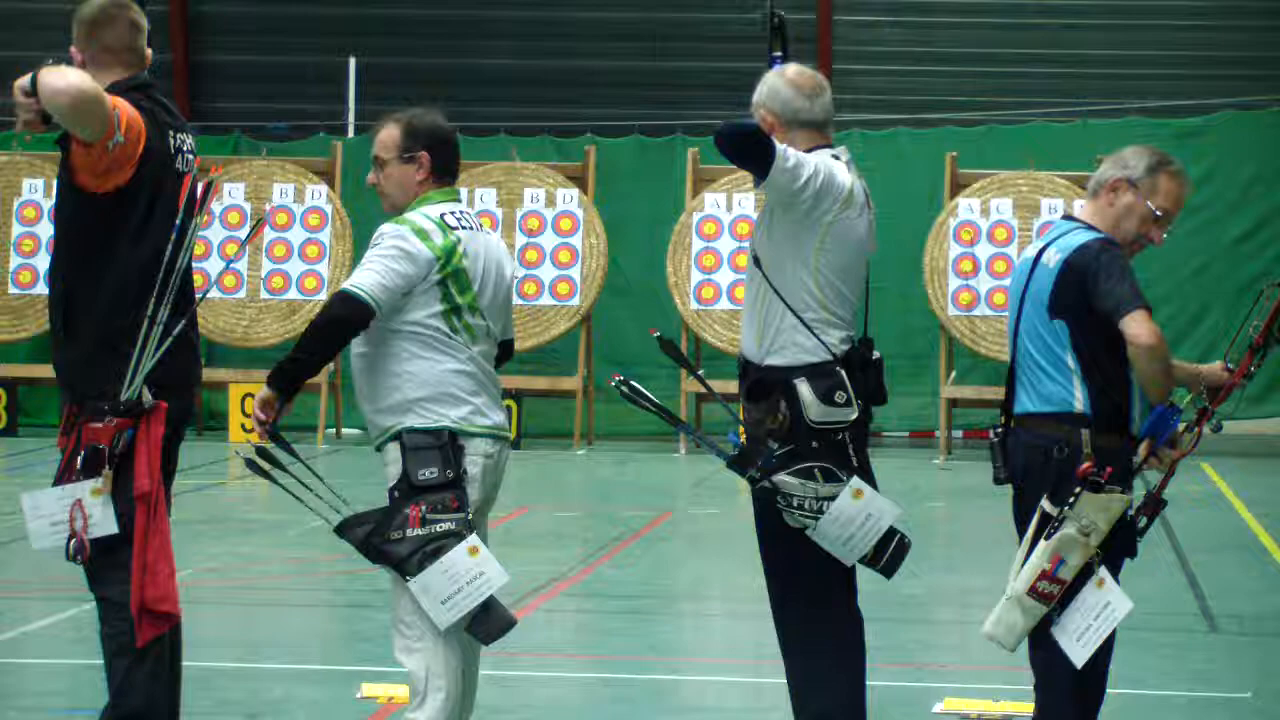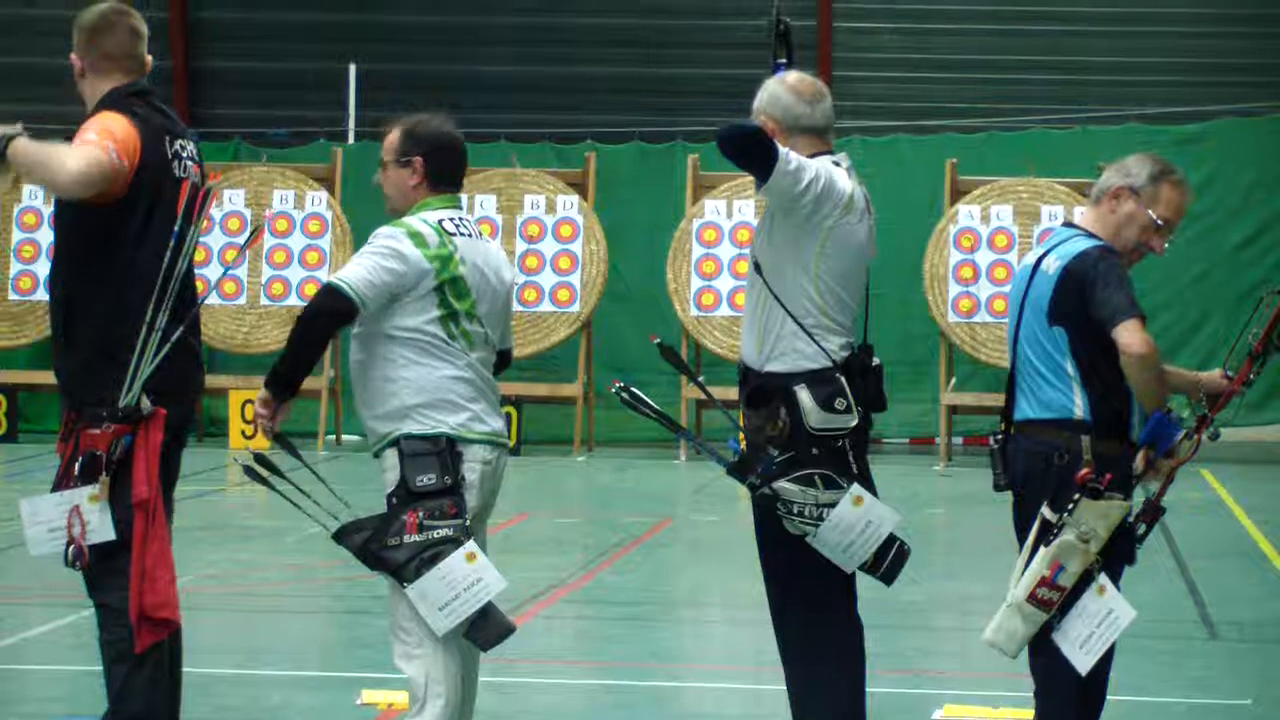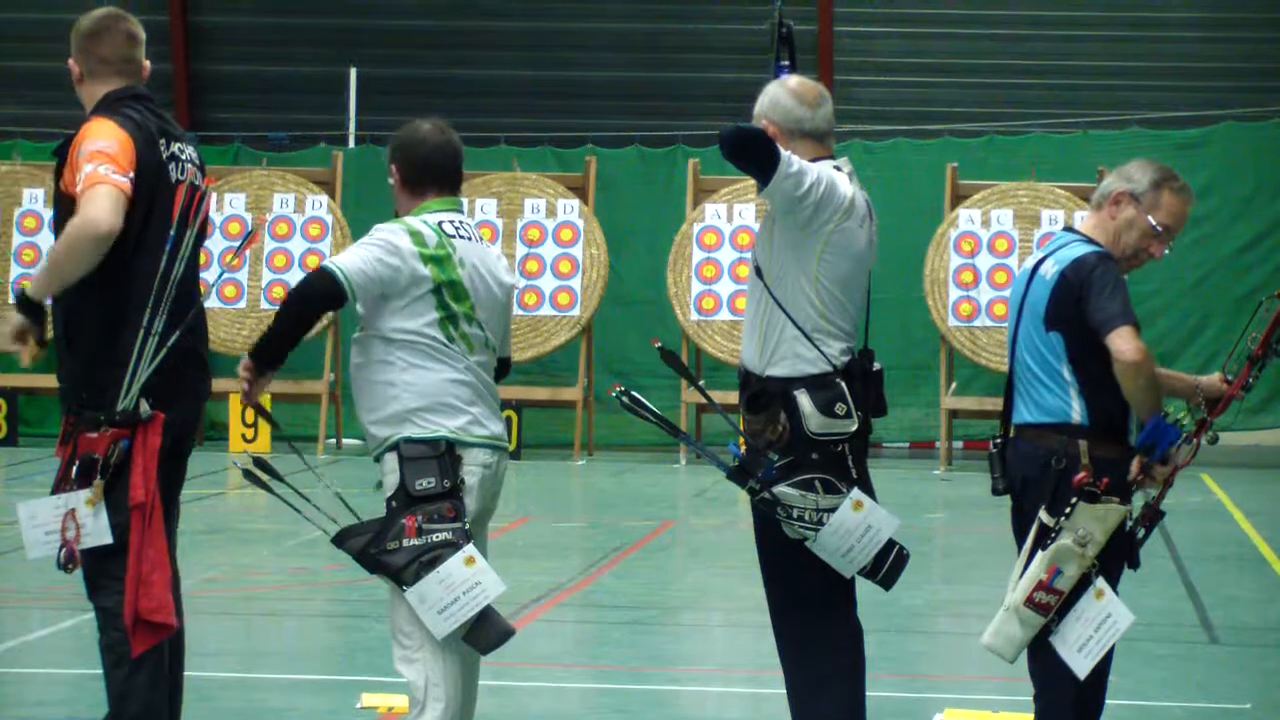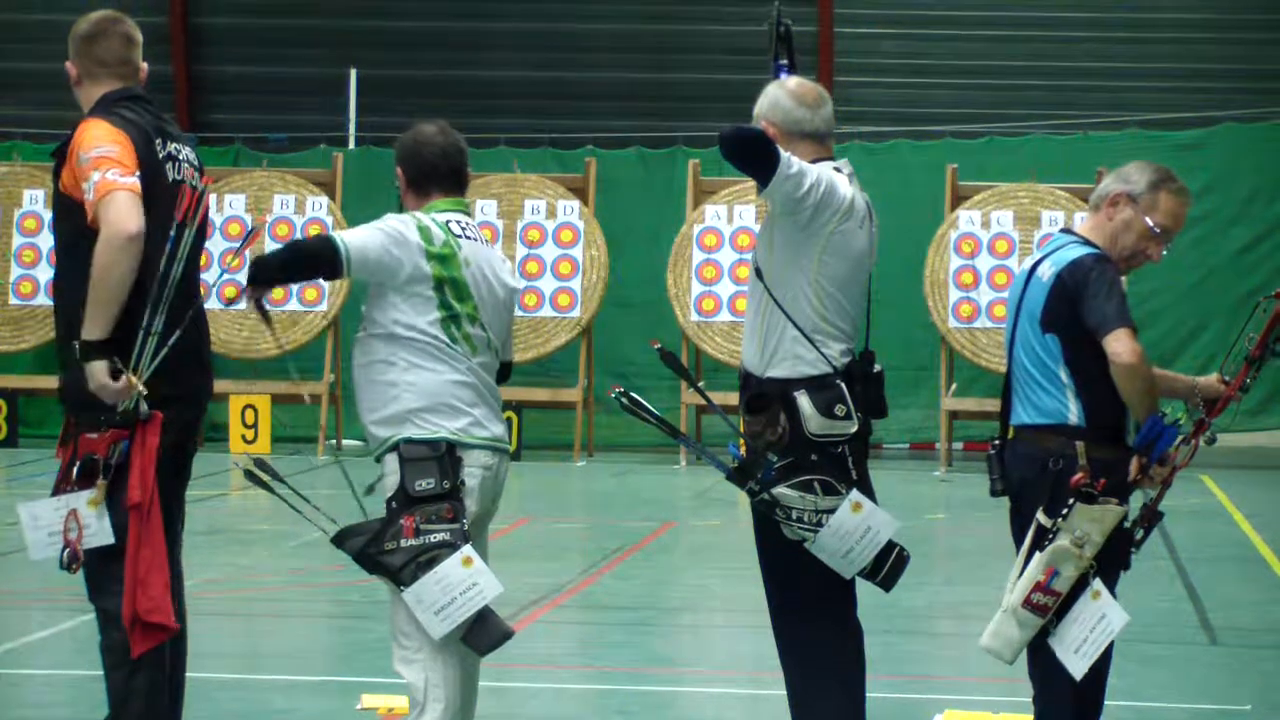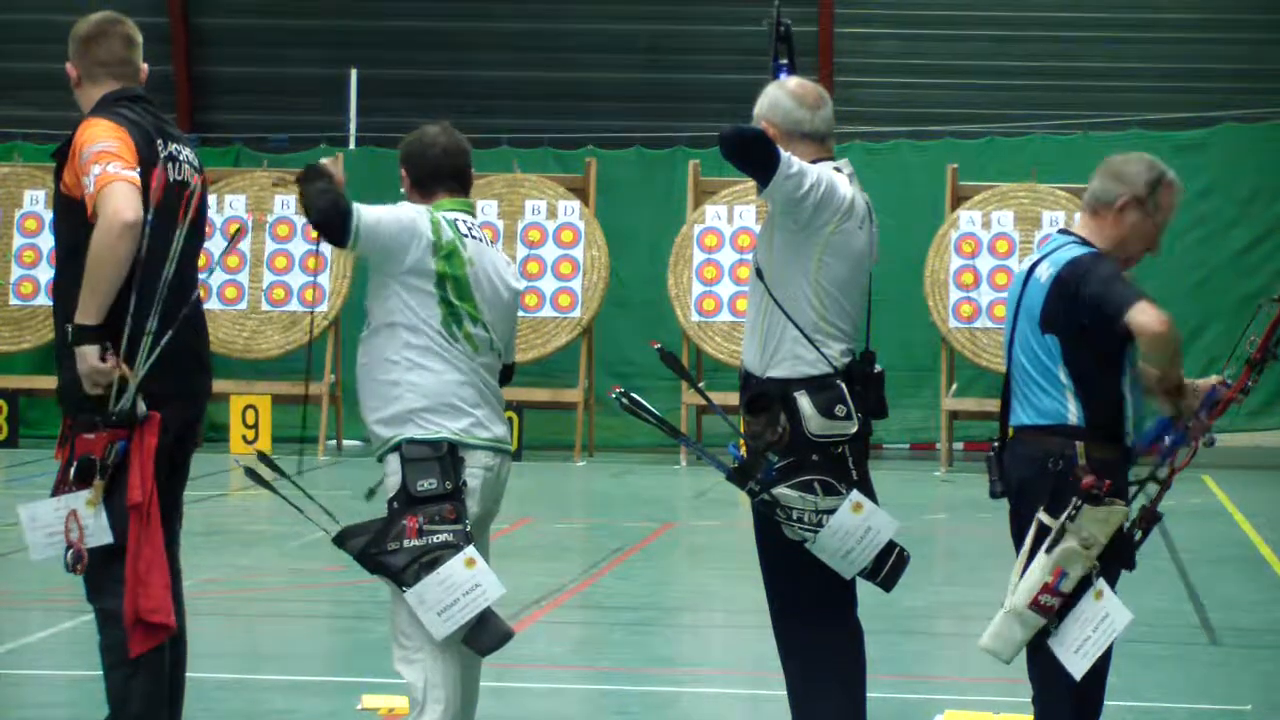
dt=0.3s
person 1, frame 1
left shoulder: (120, 121)
right shoulder: (167, 124)
left elbow: (75, 92)
left wrist: (35, 86)
left hip: (117, 375)
right hip: (157, 369)
left knee: (119, 559)
right knee: (140, 550)
person 1, frame 2
left shoulder: (117, 128)
right shoulder: (172, 133)
left elbow: (76, 169)
left hip: (118, 384)
right hip: (161, 376)
left knee: (118, 566)
right knee: (142, 557)
person 1, frame 3
left shoulder: (106, 133)
right shoulder: (176, 139)
left elbow: (99, 223)
left hip: (120, 387)
right hip: (172, 379)
left knee: (117, 568)
right knee: (149, 562)
person 1, frame 4
left shoulder: (100, 134)
right shoulder: (174, 142)
left elbow: (123, 230)
left wrist: (92, 345)
left hip: (125, 389)
right hip: (177, 380)
left knee: (121, 572)
right knee: (155, 563)
person 1, frame 5
left shoulder: (102, 133)
right shoulder: (174, 142)
left elbow: (120, 219)
left wrist: (84, 331)
left hip: (121, 387)
right hip: (175, 381)
left knee: (119, 574)
right knee: (153, 564)
person 2, frame 1
left shoulder: (815, 179)
right shoulder: (839, 180)
left elbow: (734, 140)
left wrist: (764, 133)
left hip: (801, 407)
right hip: (812, 398)
left knee: (813, 588)
right knee: (810, 582)
person 2, frame 2
left shoulder: (816, 185)
right shoulder: (840, 187)
left elbow: (736, 140)
left wrist: (764, 137)
left hip: (801, 416)
right hip: (814, 405)
left knee: (813, 595)
right knee: (808, 590)
person 2, frame 3
left shoulder: (814, 189)
right shoulder: (841, 191)
left elbow: (736, 142)
left wrist: (768, 139)
left hip: (802, 419)
right hip: (816, 407)
left knee: (812, 599)
right knee: (809, 594)
person 2, frame 4
left shoulder: (816, 190)
right shoulder: (842, 192)
left elbow: (737, 142)
left wrist: (765, 141)
left hip: (803, 421)
right hip: (816, 411)
left knee: (812, 601)
right knee: (809, 596)
person 2, frame 5
left shoulder: (815, 192)
right shoulder: (842, 192)
left elbow: (737, 143)
left wrist: (765, 135)
left hip: (802, 420)
right hip: (815, 410)
left knee: (813, 601)
right knee: (812, 597)
person 3, frame 1
left shoulder: (412, 234)
right shoulder: (487, 241)
left elbow: (343, 316)
left wrist: (280, 385)
right hip: (477, 440)
left knee: (425, 610)
person 3, frame 2
left shoulder: (406, 239)
right shoulder: (489, 249)
left elbow: (327, 309)
left wrist: (278, 386)
right hip: (476, 447)
left knee: (423, 615)
person 3, frame 3
left shoulder: (404, 240)
right shoulder: (490, 255)
left elbow: (315, 295)
left wrist: (262, 358)
right hip: (477, 451)
left knee: (425, 624)
person 3, frame 4
left shoulder: (409, 235)
right shoulder: (494, 258)
left elbow: (317, 255)
left wrist: (259, 271)
right hip: (479, 452)
left knee: (425, 626)
person 3, frame 5
left shoulder: (416, 228)
right shoulder: (497, 259)
left elbow: (330, 216)
left wrist: (319, 176)
right hip: (478, 452)
left knee: (424, 625)
person 4, frame 1
left shoulder: (1046, 247)
right shoulder: (1095, 253)
right elbow: (1143, 339)
left wrist: (1196, 375)
right wrist: (1164, 413)
left hip: (1042, 449)
right hip: (1079, 456)
left knee: (1059, 602)
person 4, frame 2
left shoulder: (1046, 254)
right shoulder: (1094, 260)
right elbow: (1136, 348)
left wrist: (1196, 383)
left hip: (1042, 455)
right hip: (1079, 464)
left knee: (1059, 608)
person 4, frame 3
left shoulder: (1049, 258)
right shoulder: (1092, 266)
right elbow: (1129, 356)
left wrist: (1194, 388)
left hip: (1042, 459)
right hip: (1076, 467)
left knee: (1057, 614)
person 4, frame 4
left shoulder: (1049, 259)
right shoulder: (1089, 267)
right elbow: (1125, 358)
left wrist: (1193, 388)
left hip: (1042, 461)
right hip: (1075, 470)
left knee: (1057, 614)
person 4, frame 5
left shoulder: (1049, 261)
right shoulder: (1086, 269)
right elbow: (1154, 327)
left wrist: (1190, 389)
right wrist: (1175, 388)
left hip: (1044, 463)
right hip: (1074, 470)
left knee: (1058, 613)
